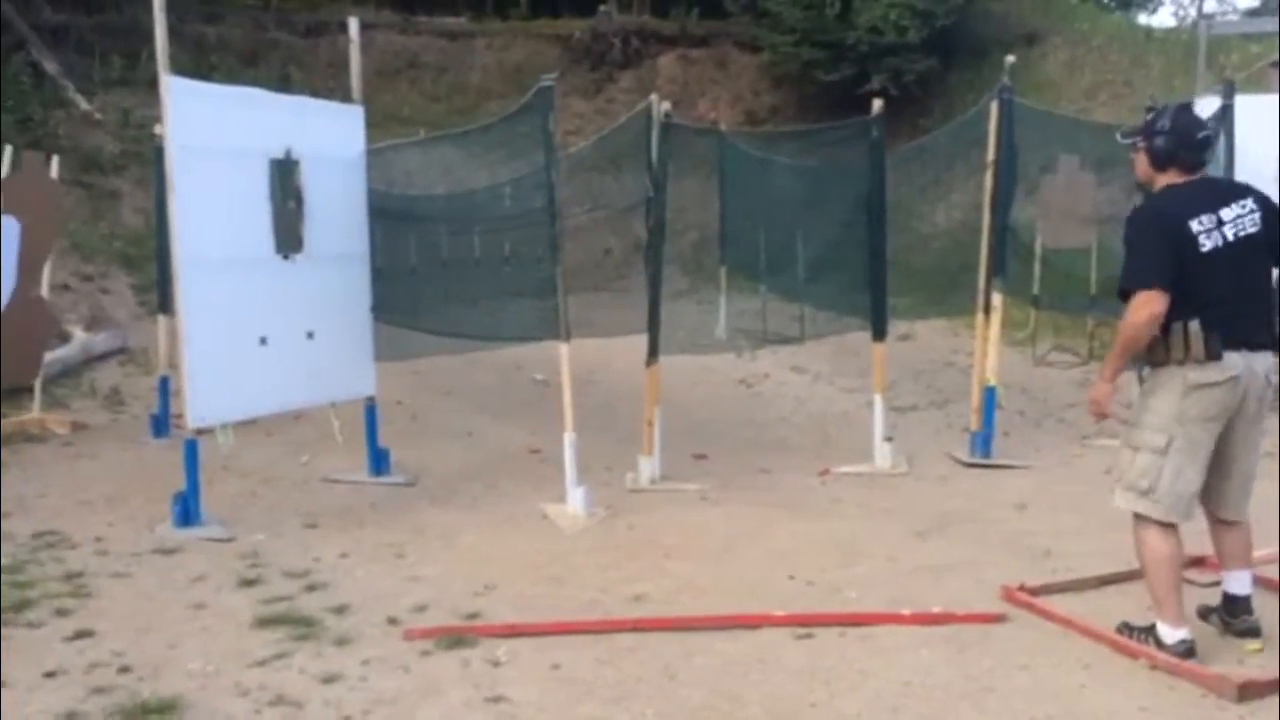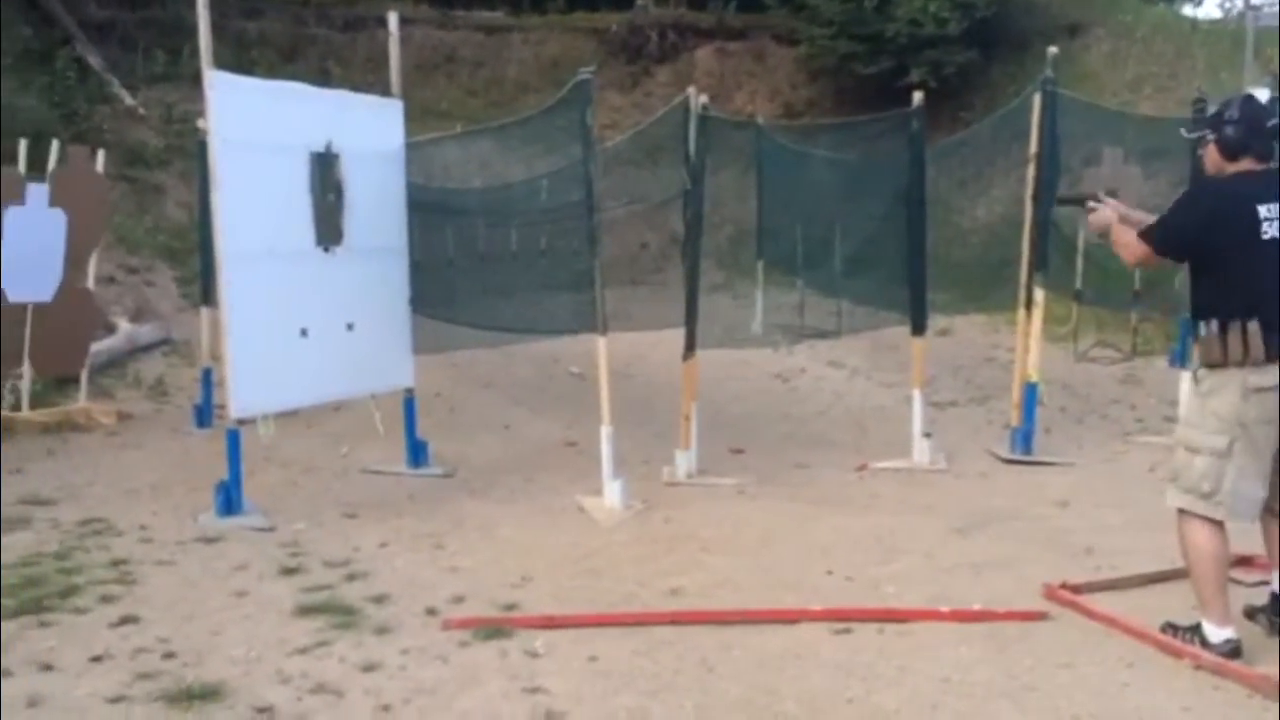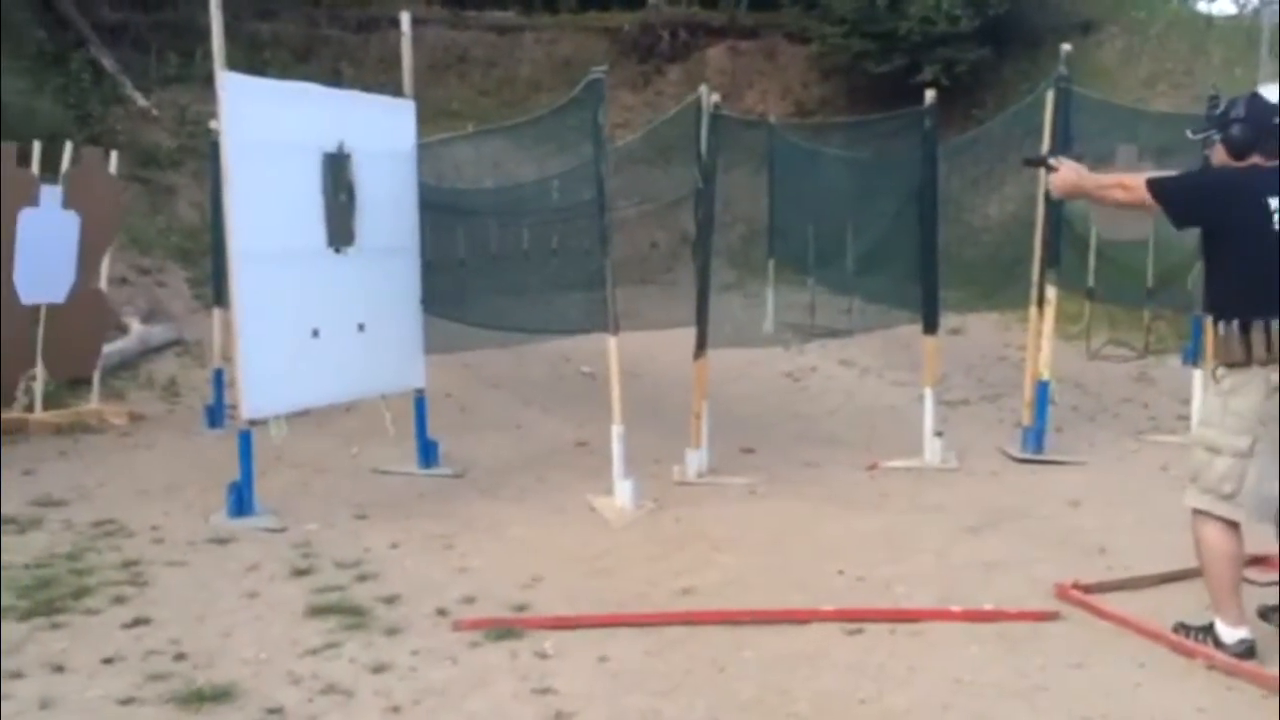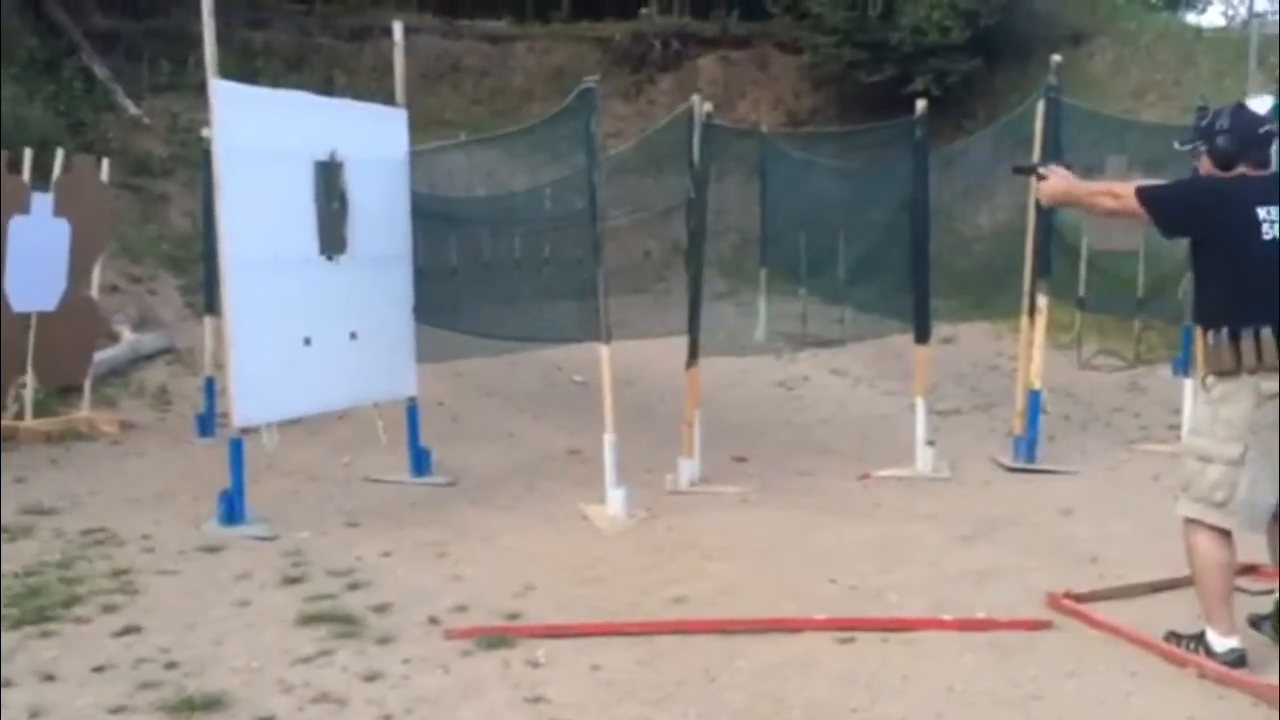
dt=0.4s
person 1, frame 1
left shoulder: (1154, 216)
left elbow: (1148, 308)
left wrist: (1109, 372)
left hip: (1191, 372)
left knee: (1152, 504)
right knee: (1226, 502)
left ankle: (1171, 631)
person 1, frame 2
left shoulder: (1216, 197)
left elbow: (1139, 253)
left wrist: (1112, 223)
right wrist: (1139, 218)
left knee: (1199, 502)
left ankle: (1216, 631)
person 1, frame 3
left shoulder: (1226, 187)
left elbow: (1131, 193)
right elbow: (1159, 184)
left wrist: (1079, 183)
right wrist: (1091, 177)
left knee: (1215, 502)
left ankle: (1230, 631)
person 1, frame 4
left shoulder: (1214, 197)
left elbow: (1120, 200)
left wrist: (1069, 189)
right wrist: (1078, 184)
left knee: (1206, 510)
left ankle: (1220, 639)
